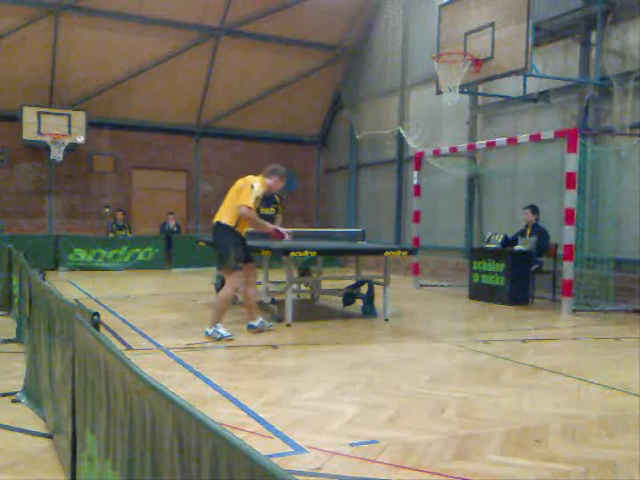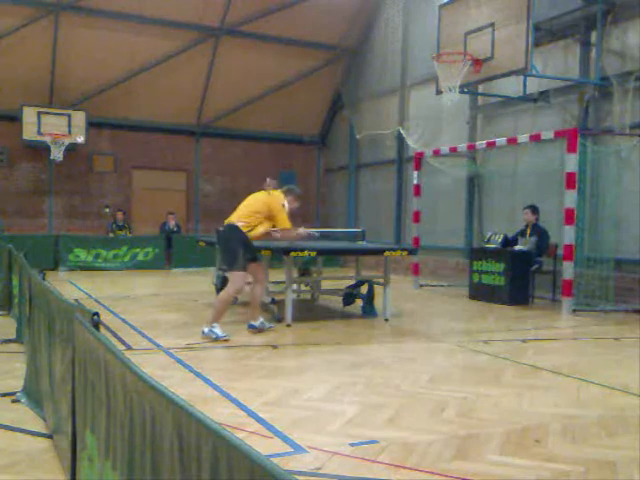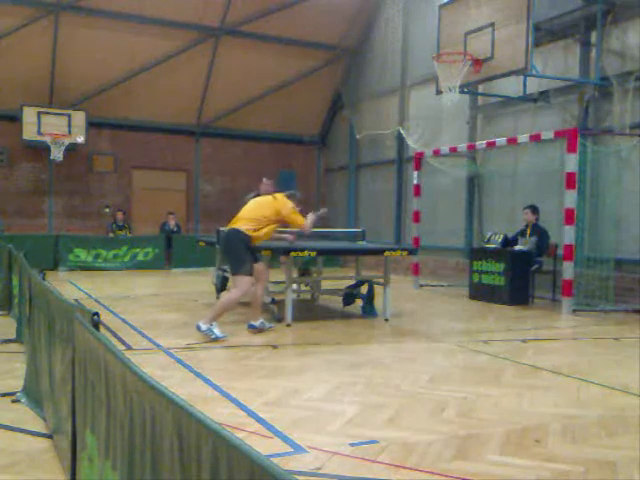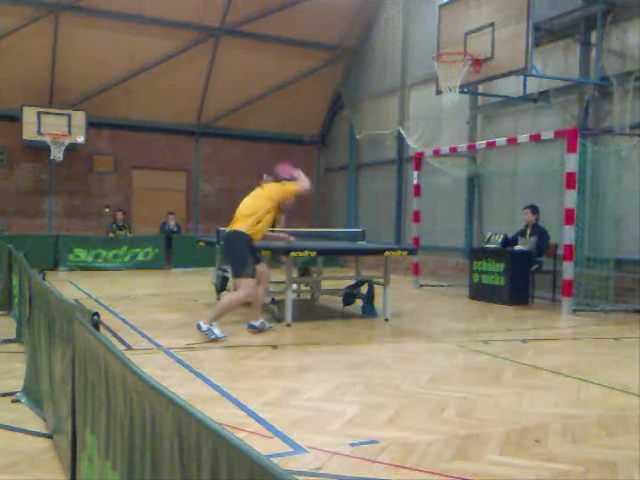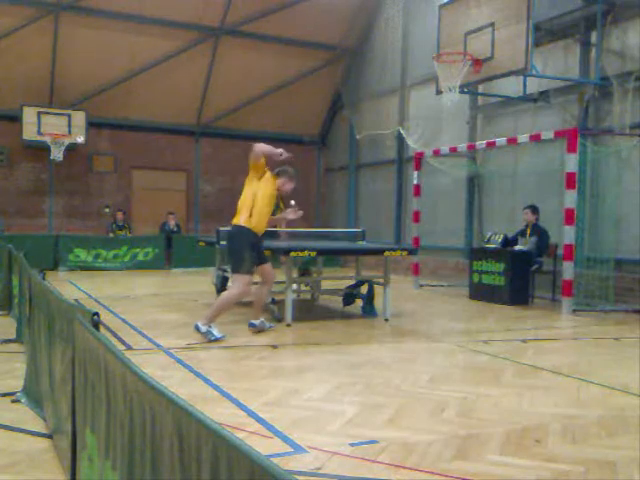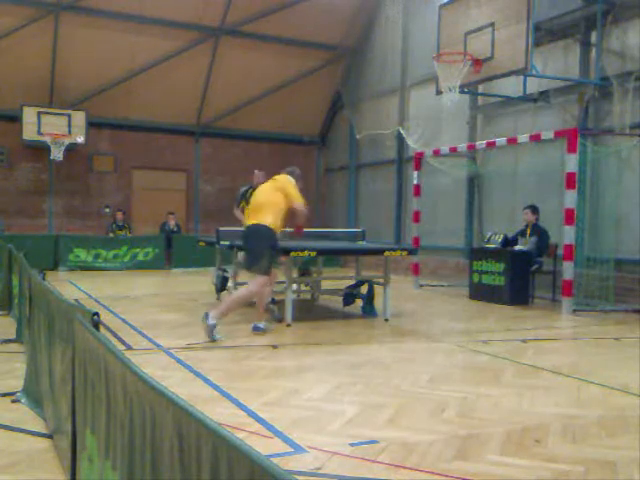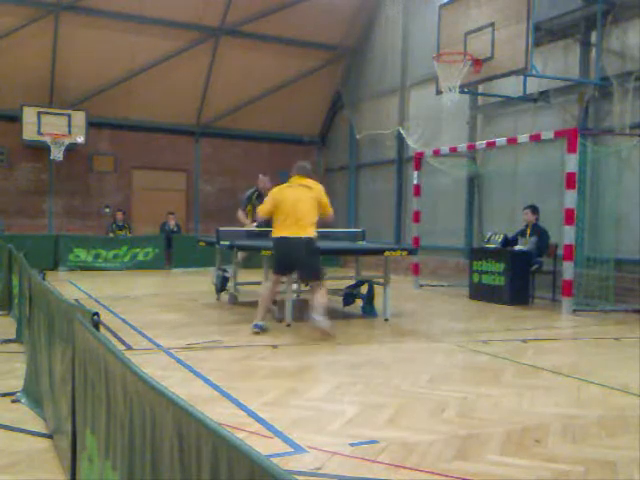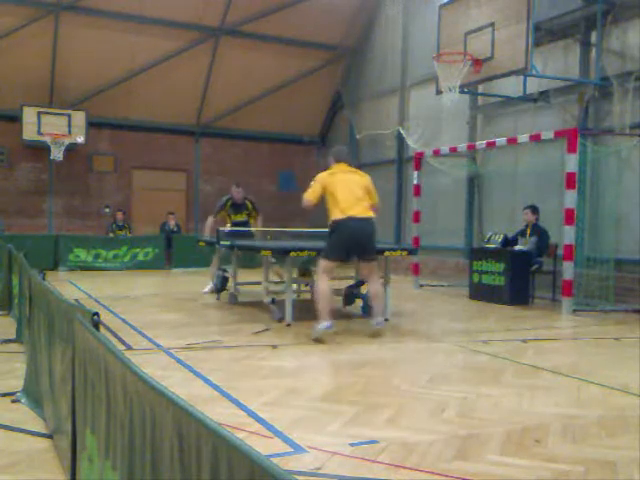
dt=0.3s
person 1, frame 1
left shoulder: (257, 185)
right shoulder: (255, 183)
left elbow: (249, 221)
right elbow: (244, 211)
left wrist: (272, 228)
right wrist: (267, 227)
left hip: (234, 235)
right hip: (226, 233)
left knee: (250, 276)
right knee: (234, 283)
left ankle: (254, 321)
right ankle: (213, 327)
person 1, frame 2
left shoulder: (269, 197)
right shoulder: (280, 201)
right elbow: (287, 233)
left wrist: (279, 235)
right wrist: (300, 234)
left hip: (240, 237)
right hip: (233, 236)
left knee: (260, 276)
right knee: (237, 284)
left ankle: (255, 321)
right ankle: (211, 327)
person 1, frame 3
left shoulder: (271, 200)
right shoulder: (285, 204)
right elbow: (306, 228)
left wrist: (282, 236)
right wrist: (311, 217)
left hip: (238, 238)
right hip: (237, 240)
left knee: (262, 275)
right knee: (242, 288)
left ankle: (256, 321)
right ankle: (207, 324)
person 1, frame 4
left shoulder: (264, 194)
right shoulder: (275, 190)
right elbow: (305, 186)
left wrist: (278, 236)
right wrist: (299, 174)
left hip: (242, 241)
right hip: (238, 242)
left knee: (263, 277)
right knee: (245, 291)
left ankle: (256, 322)
right ankle: (207, 324)
person 1, frame 5
left shoulder: (271, 189)
right shoulder: (260, 175)
right elbow: (256, 149)
left wrist: (283, 217)
right wrist: (277, 152)
left hip: (252, 237)
right hip: (242, 235)
left knee: (269, 279)
right knee: (241, 288)
left ankle: (256, 320)
right ankle: (205, 324)
person 1, frame 6
left shoulder: (265, 187)
right shoulder: (287, 180)
left elbow: (247, 216)
right elbow: (299, 208)
right wrist: (299, 222)
left hip: (253, 231)
right hip: (262, 234)
left knee: (269, 279)
right knee: (256, 287)
left ankle: (259, 322)
right ankle: (214, 316)
person 1, frame 7
left shoulder: (278, 191)
right shoulder: (317, 189)
left elbow: (260, 216)
right elbow: (329, 217)
left wrist: (264, 205)
left hip: (282, 243)
right hip: (305, 244)
left knee: (273, 283)
right knee: (318, 289)
left ankle: (259, 322)
right ankle: (318, 314)
person 1, frame 8
left shoulder: (324, 177)
right shoulder: (363, 176)
left elbow: (307, 203)
right elbow: (375, 206)
left wrist: (310, 191)
left hip: (343, 227)
right hip: (366, 225)
left knee: (322, 275)
right knee: (372, 276)
left ankle: (323, 322)
right ankle: (378, 320)
